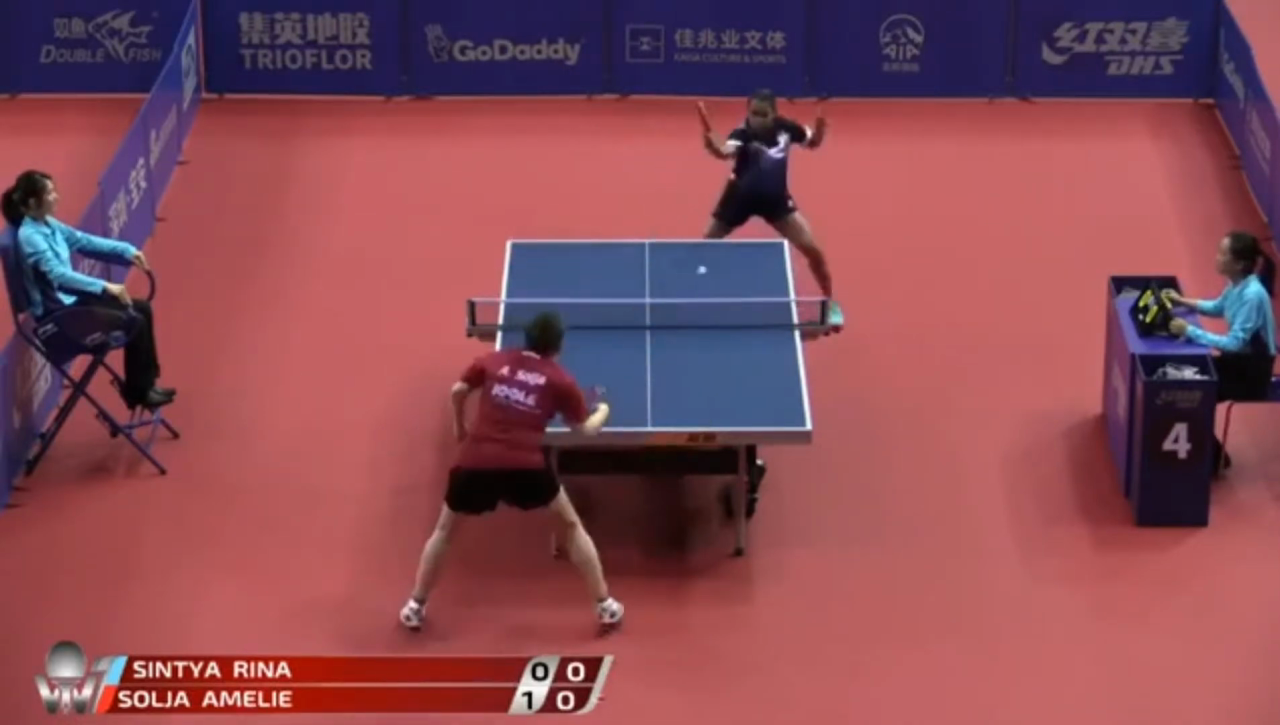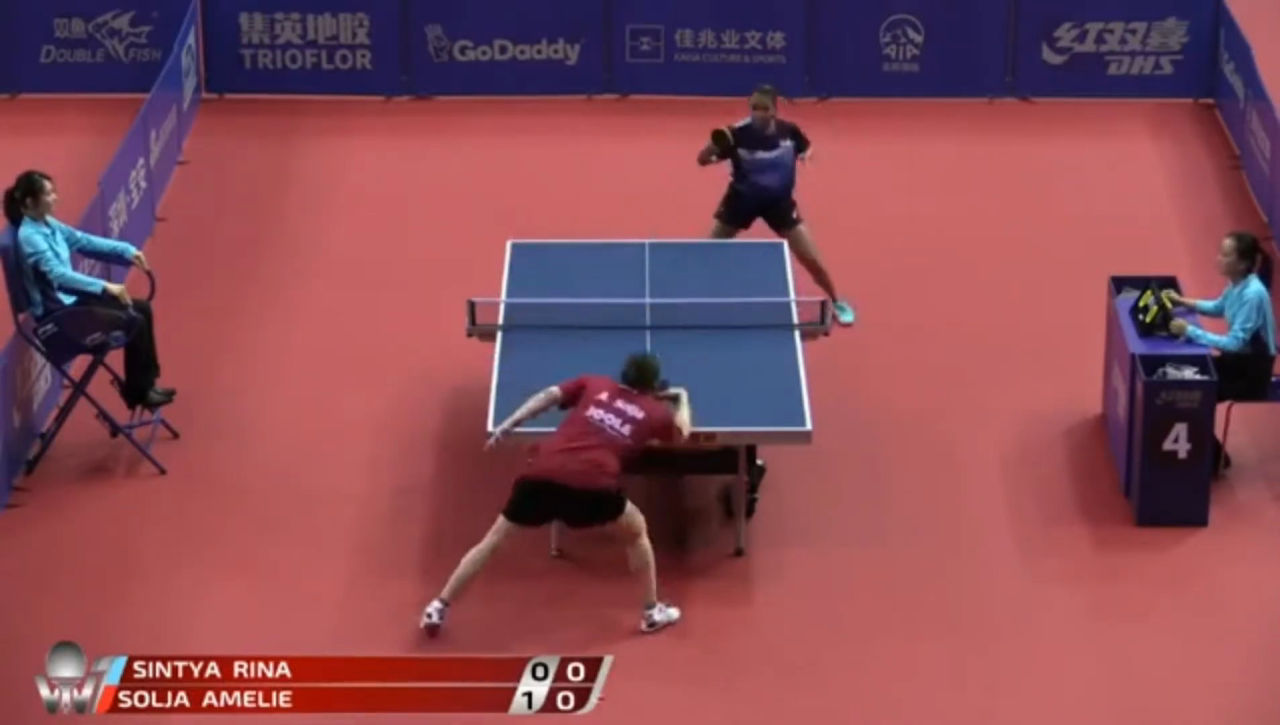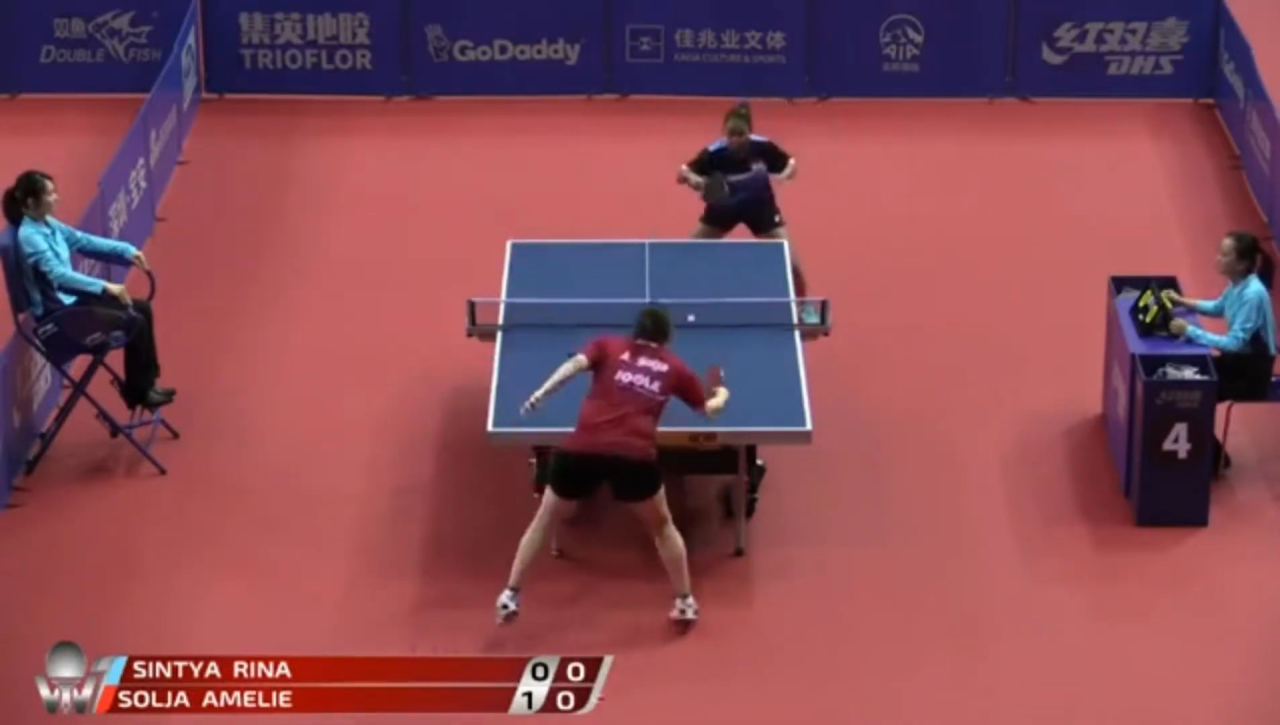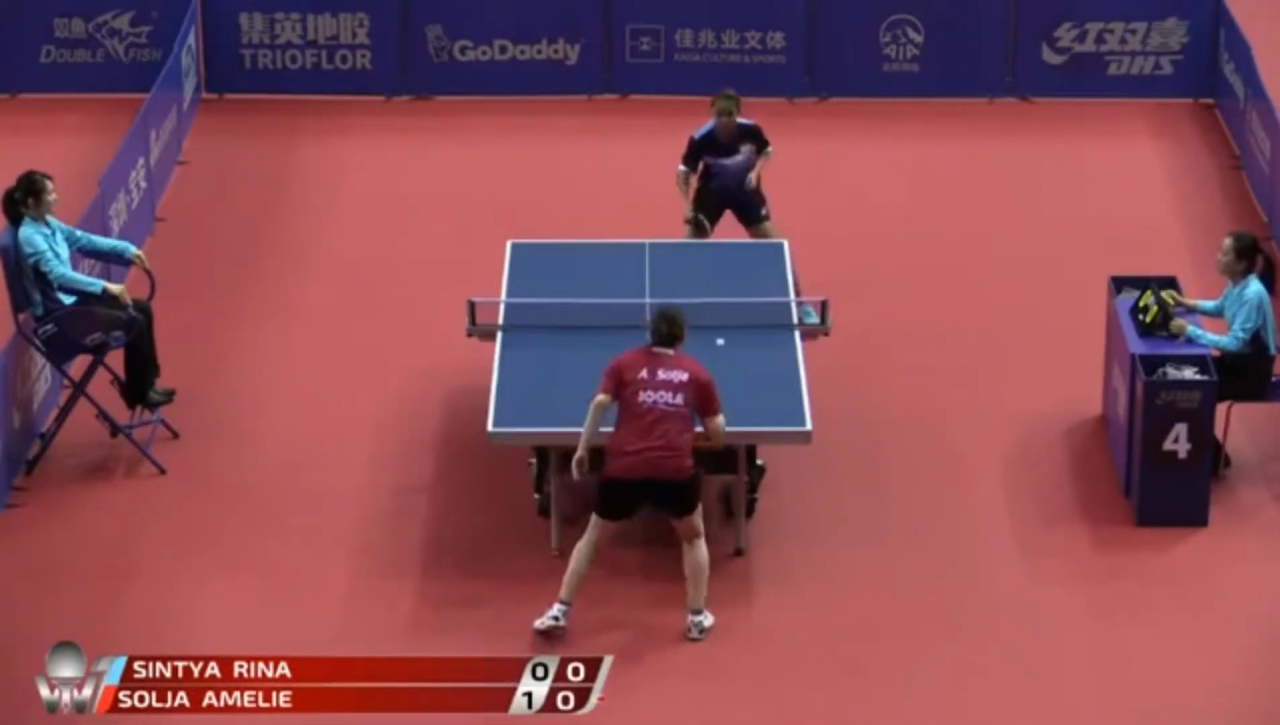
dt=0.3s
person 1, frame 1
left shoulder: (494, 360)
right shoulder: (560, 380)
left elbow: (458, 391)
right elbow: (585, 430)
left wrist: (461, 426)
right wrist: (601, 411)
left hip: (473, 463)
right hip: (524, 467)
left knee: (444, 531)
right knee: (572, 528)
left ankle: (416, 607)
right ankle: (605, 605)
person 1, frame 2
left shoulder: (593, 385)
right shoulder: (655, 413)
left elbow: (551, 394)
right elbow: (681, 433)
left wrist: (505, 426)
right wrist: (683, 400)
left hip: (544, 474)
right hip: (593, 485)
left knee: (493, 540)
right knee: (636, 533)
left ankle: (439, 607)
right ankle: (653, 612)
person 1, frame 3
left shoulder: (608, 345)
right shoulder: (676, 367)
left elbow: (576, 363)
right elbow: (708, 409)
left wrist: (542, 392)
right wrist: (721, 395)
left hip: (584, 448)
right hip: (636, 456)
left knee: (544, 521)
right knee: (662, 526)
left ankle: (511, 596)
right ankle: (684, 603)
person 1, frame 4
left shoulder: (625, 363)
right shoulder: (698, 374)
left elbow: (600, 403)
right elbow: (716, 431)
left wrist: (582, 448)
right wrist: (719, 421)
left hip: (623, 469)
right hip: (675, 471)
left knee: (592, 536)
right knee: (694, 538)
left ankle: (559, 610)
right ankle: (697, 617)
person 2, frame 1
left shoulder: (48, 223)
right shoulder: (30, 236)
left elbow: (84, 240)
right elbow: (59, 274)
left wrist: (126, 250)
right wrist: (105, 287)
left hip: (72, 296)
right hip: (57, 310)
left knee: (142, 309)
right knee: (134, 323)
left ankle: (146, 382)
right ankle: (138, 392)
person 2, frame 2
left shoulder: (47, 223)
right shoulder: (29, 236)
left elbow: (84, 240)
right elbow: (58, 274)
left wrist: (126, 250)
right wrist: (105, 286)
left hip: (72, 296)
right hip: (57, 310)
left knee: (142, 309)
right knee: (134, 323)
left ankle: (146, 382)
right ankle: (138, 392)
person 2, frame 3
left shoulder: (47, 223)
right shoulder: (29, 236)
left elbow: (84, 240)
right elbow: (58, 274)
left wrist: (126, 250)
right wrist: (105, 287)
left hip: (71, 296)
right hip: (57, 311)
left knee: (142, 309)
right knee: (134, 323)
left ankle: (145, 383)
right ankle: (138, 392)
person 2, frame 4
left shoulder: (47, 223)
right shoulder: (29, 237)
left elbow: (84, 239)
right elbow: (59, 274)
left wrist: (126, 249)
right wrist: (105, 287)
left hip: (72, 296)
right hip: (57, 310)
left knee: (142, 309)
right knee: (134, 323)
left ankle: (146, 382)
right ankle: (139, 392)
person 3, frame 1
left shoulder: (1252, 295)
right shoulder: (1237, 284)
left elbow: (1234, 343)
right elbow: (1217, 307)
left wrist: (1189, 331)
right wrist: (1183, 301)
left hip: (1254, 370)
right hip: (1239, 358)
left ankle: (1214, 456)
person 3, frame 2
left shoulder: (1252, 294)
right shoulder: (1237, 284)
left elbow: (1234, 343)
right elbow: (1218, 308)
left wrist: (1189, 331)
right wrist: (1183, 301)
left hip: (1254, 370)
right hip: (1239, 357)
left ankle: (1215, 456)
person 3, frame 3
left shoulder: (1253, 294)
right shoulder: (1237, 284)
left elbow: (1234, 343)
right elbow: (1218, 308)
left wrist: (1189, 331)
right wrist: (1183, 301)
left hip: (1254, 370)
right hip: (1239, 358)
left ankle: (1214, 456)
person 3, frame 4
left shoulder: (1252, 295)
right shoulder: (1237, 284)
left elbow: (1234, 343)
right elbow: (1218, 308)
left wrist: (1189, 331)
right wrist: (1184, 302)
left hip: (1254, 369)
right hip: (1239, 357)
left ankle: (1214, 456)
person 4, frame 1
left shoulder: (785, 126)
right shoulder: (742, 134)
left elbow: (813, 141)
right elbow: (724, 152)
left wrist: (819, 131)
right wrist: (709, 139)
left hip: (775, 197)
right hip: (740, 197)
left knee: (811, 249)
left ankle: (829, 304)
person 4, frame 2
left shoulder: (789, 131)
right shoulder: (737, 133)
left elbow: (806, 150)
right elbow: (703, 160)
left wrist: (804, 158)
right wrist: (709, 151)
left hip: (779, 200)
right hip: (742, 198)
left knee: (810, 258)
left ankle: (837, 303)
person 4, frame 3
left shoulder: (763, 147)
right shoulder: (713, 153)
left elbow: (790, 163)
right elbow: (682, 173)
left wrist: (784, 176)
right wrist: (694, 179)
left hip: (759, 206)
right hip: (722, 207)
left knee: (790, 262)
left ankle: (804, 305)
person 4, frame 4
left shoulder: (751, 130)
right shoulder: (700, 139)
left elbow: (766, 151)
right elbow: (684, 171)
left wrist: (756, 172)
right wrist: (687, 204)
left hip: (746, 192)
right hip: (711, 195)
left ankle: (800, 303)
